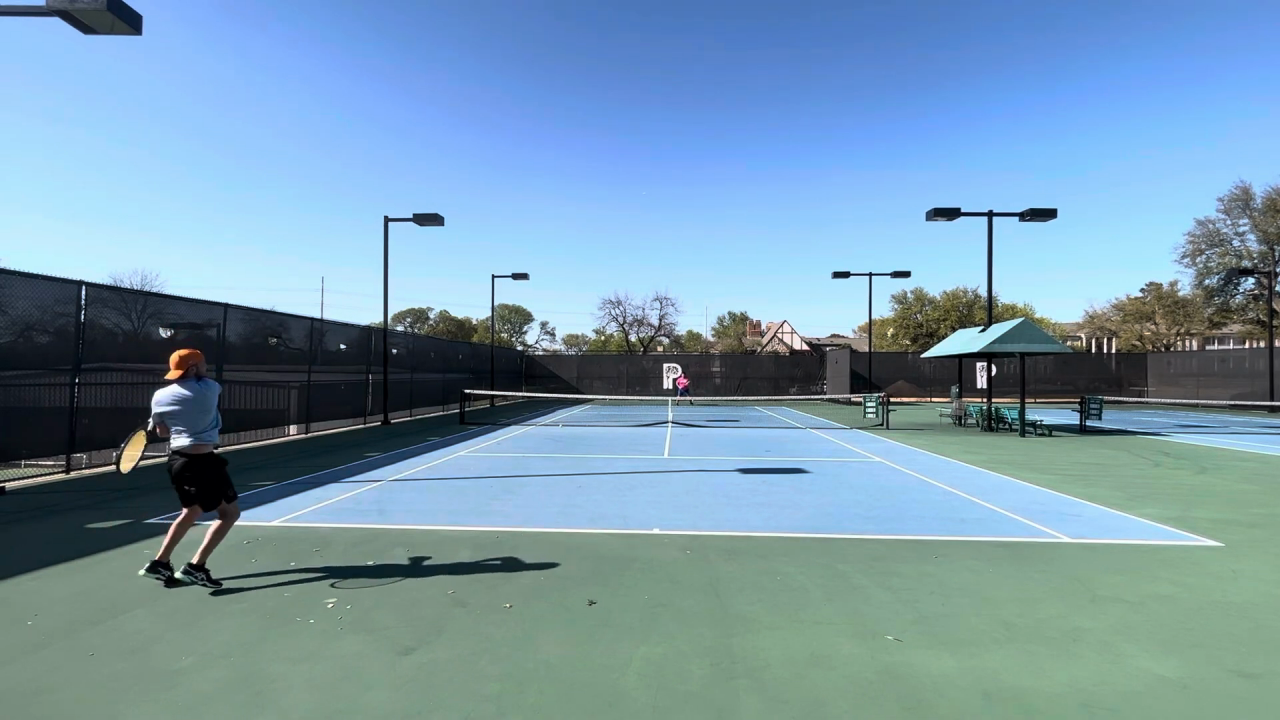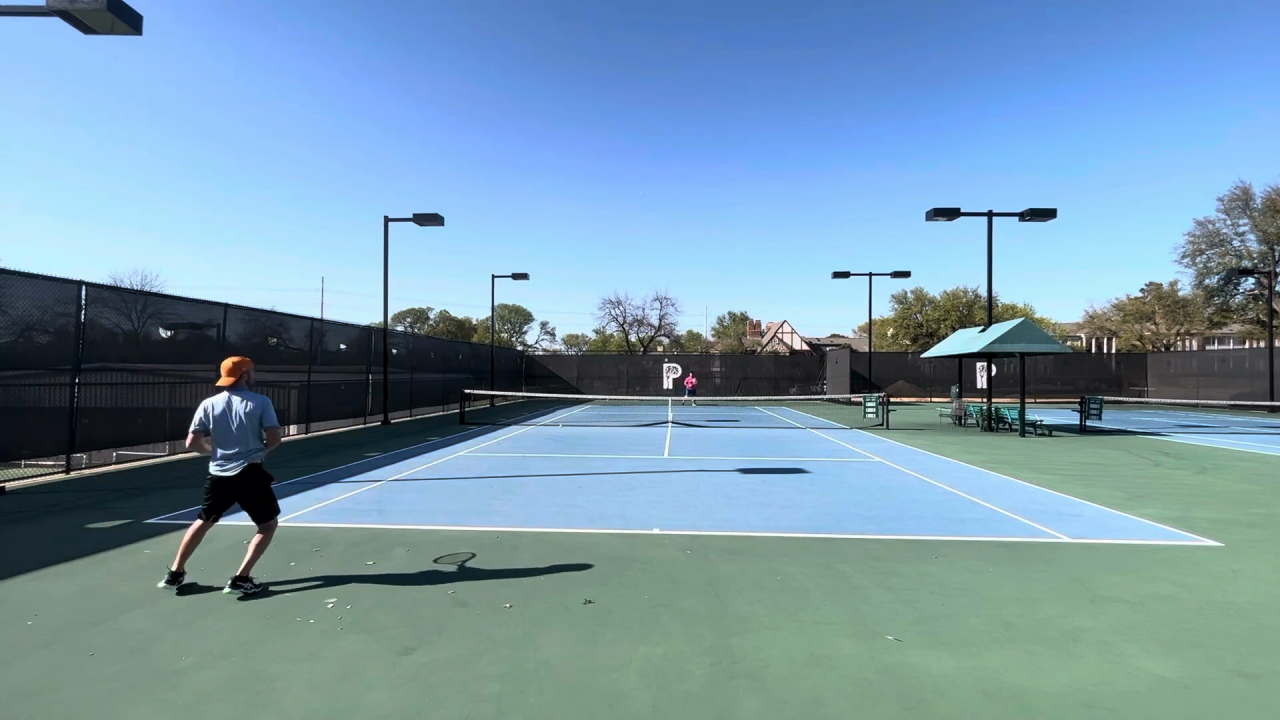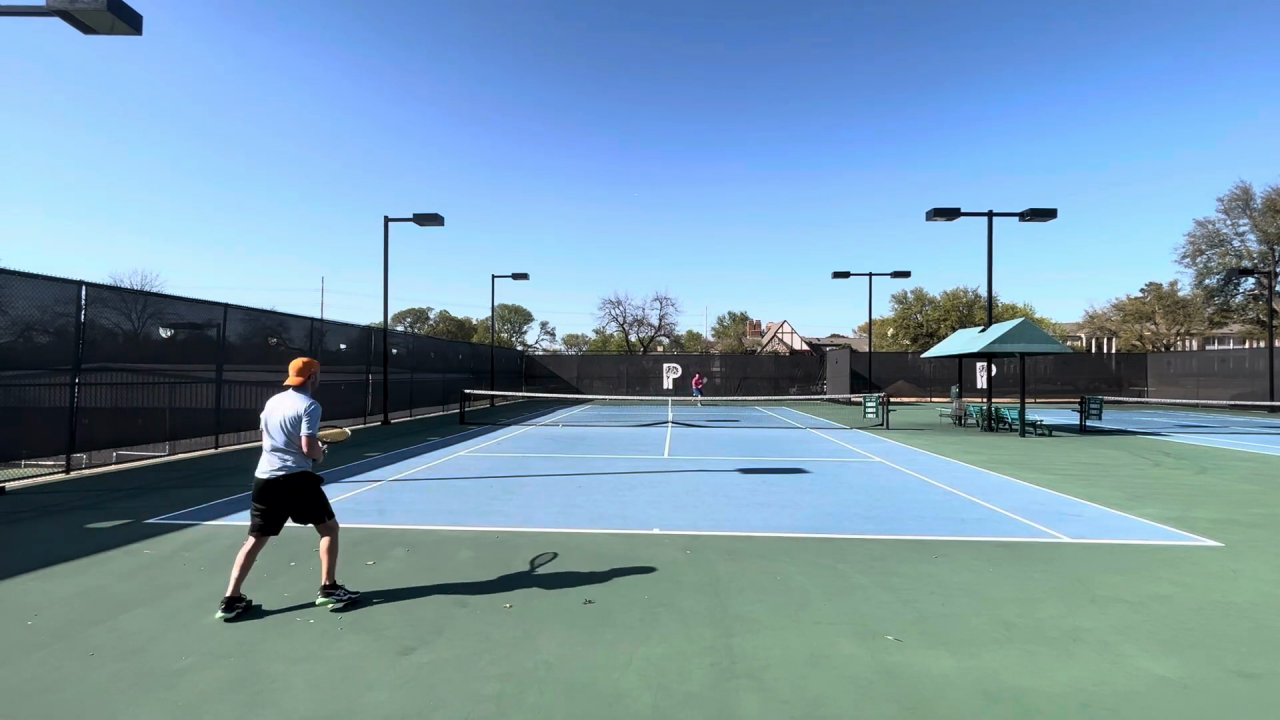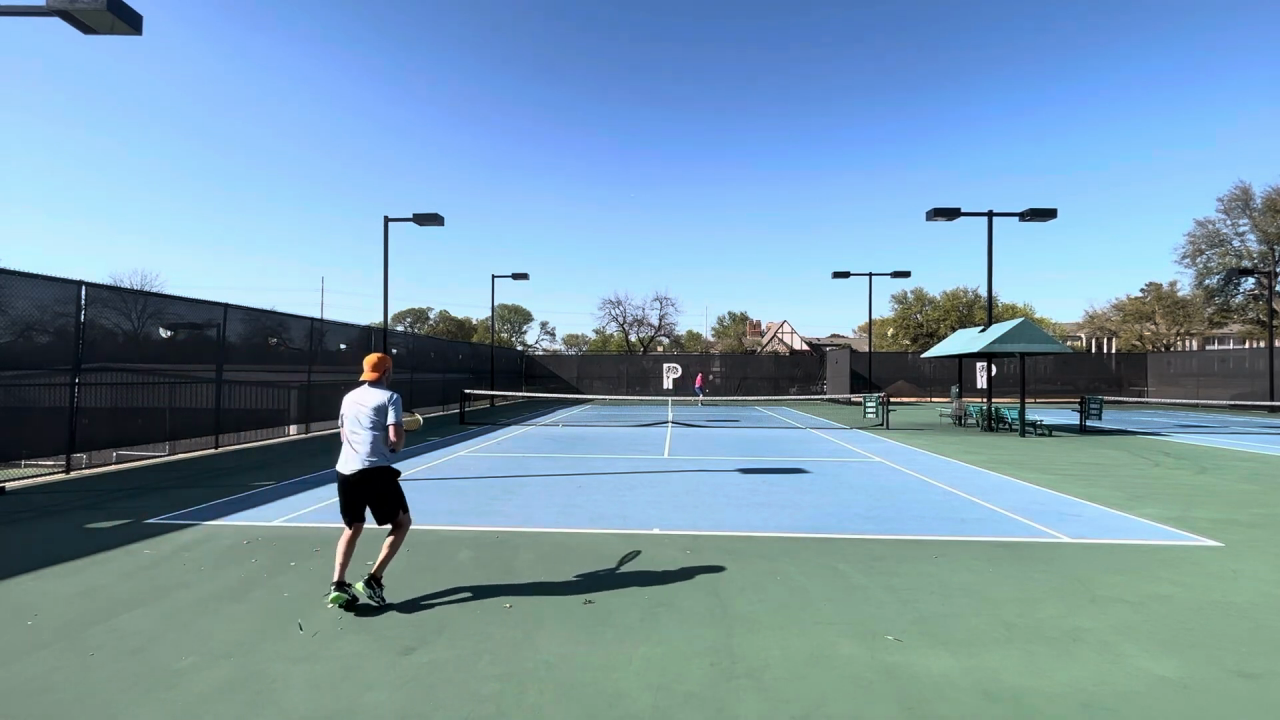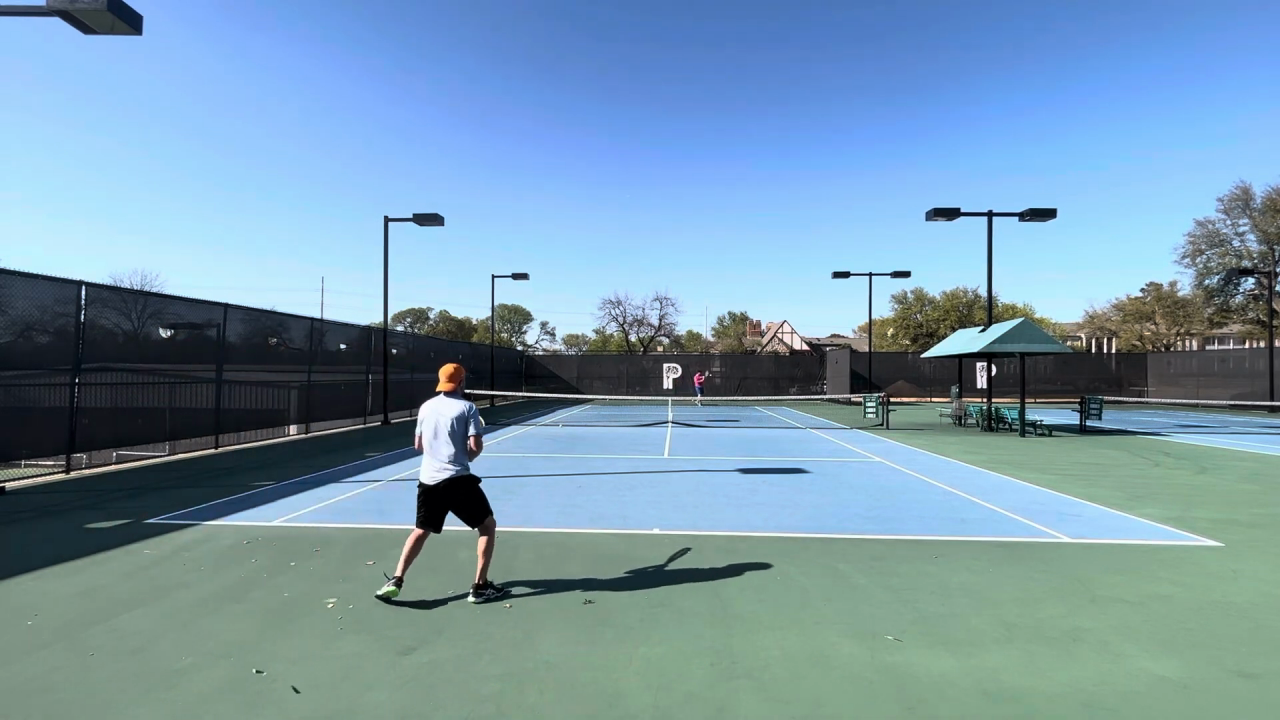
dt=0.3s
person 1, frame 1
left shoulder: (161, 396)
right shoulder: (209, 387)
left elbow: (161, 431)
left hip: (177, 461)
right hip: (203, 460)
left knee: (191, 511)
right knee: (230, 513)
left ankle: (159, 563)
right ankle: (196, 566)
person 1, frame 2
left shoulder: (208, 404)
right shoulder: (260, 402)
left elbow: (192, 443)
right elbow: (275, 437)
left hip: (218, 475)
right hip: (251, 473)
left knee: (203, 522)
right knee: (269, 525)
left ankle: (175, 573)
right ankle: (241, 579)
person 1, frame 3
left shoulder: (273, 402)
right shoulder: (310, 406)
right elbow: (309, 447)
right wrist: (320, 453)
left hip: (265, 478)
right hip: (298, 479)
left knee: (257, 539)
right knee: (329, 529)
left ankle: (232, 598)
right ankle: (328, 587)
person 1, frame 4
left shoulder: (348, 397)
right shoulder: (389, 397)
right elbow: (395, 436)
right wrist: (396, 447)
left hip: (345, 471)
right hip: (376, 471)
left knee: (351, 530)
right knee: (402, 524)
left ankle: (338, 584)
right ankle: (373, 578)
person 1, frame 5
left shoulder: (426, 408)
right shoulder: (467, 407)
left elbow: (418, 444)
right elbow: (475, 447)
left hip: (428, 480)
right hip: (456, 480)
left knee: (420, 532)
right knee: (487, 526)
left ankle: (397, 579)
right ankle: (481, 586)
